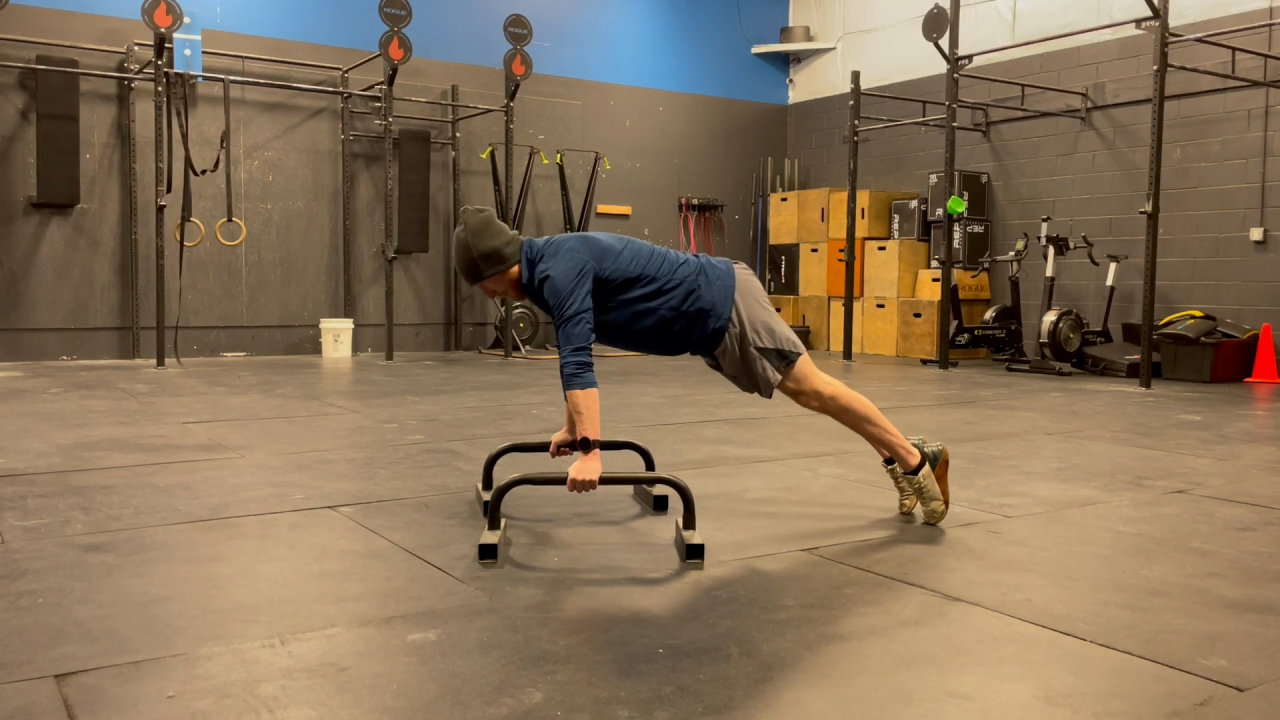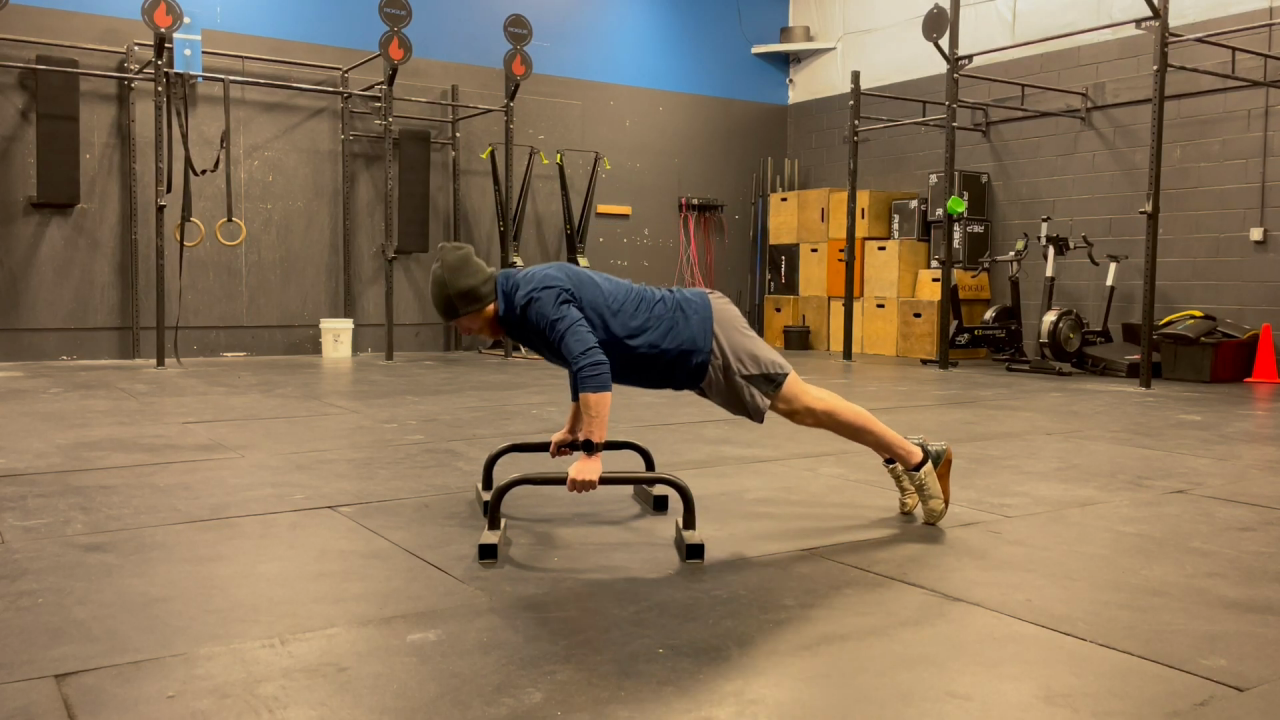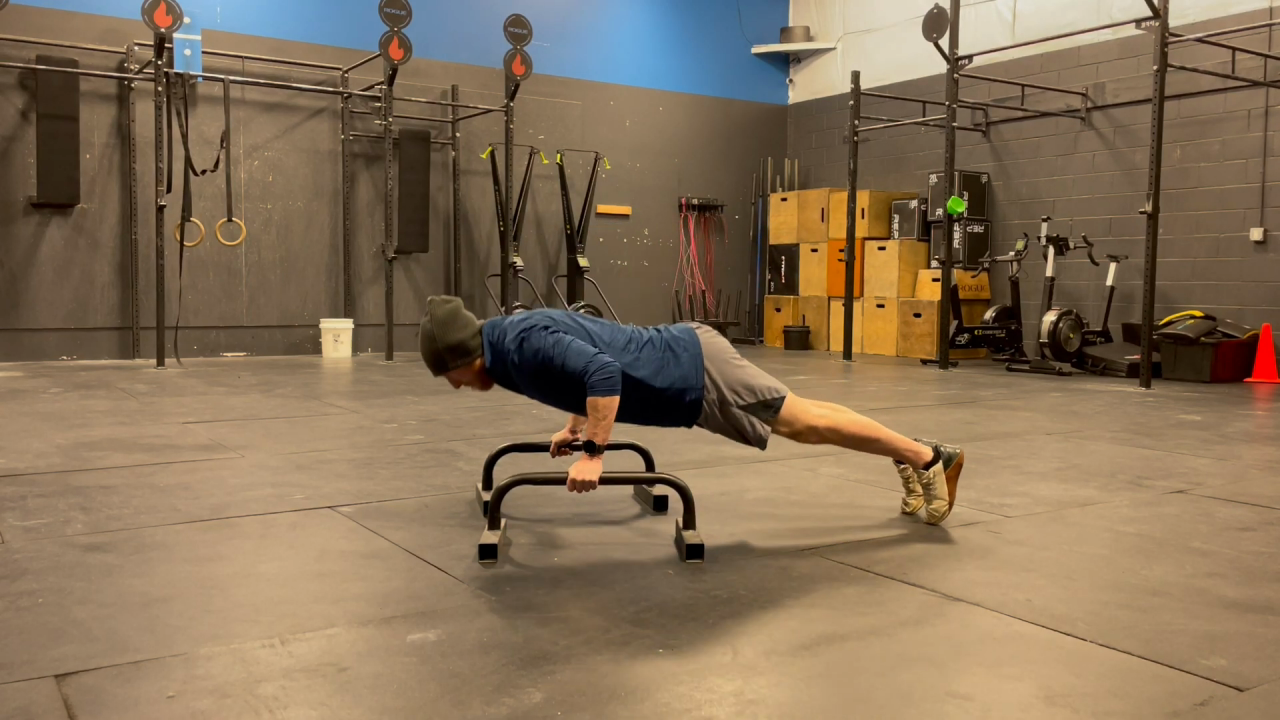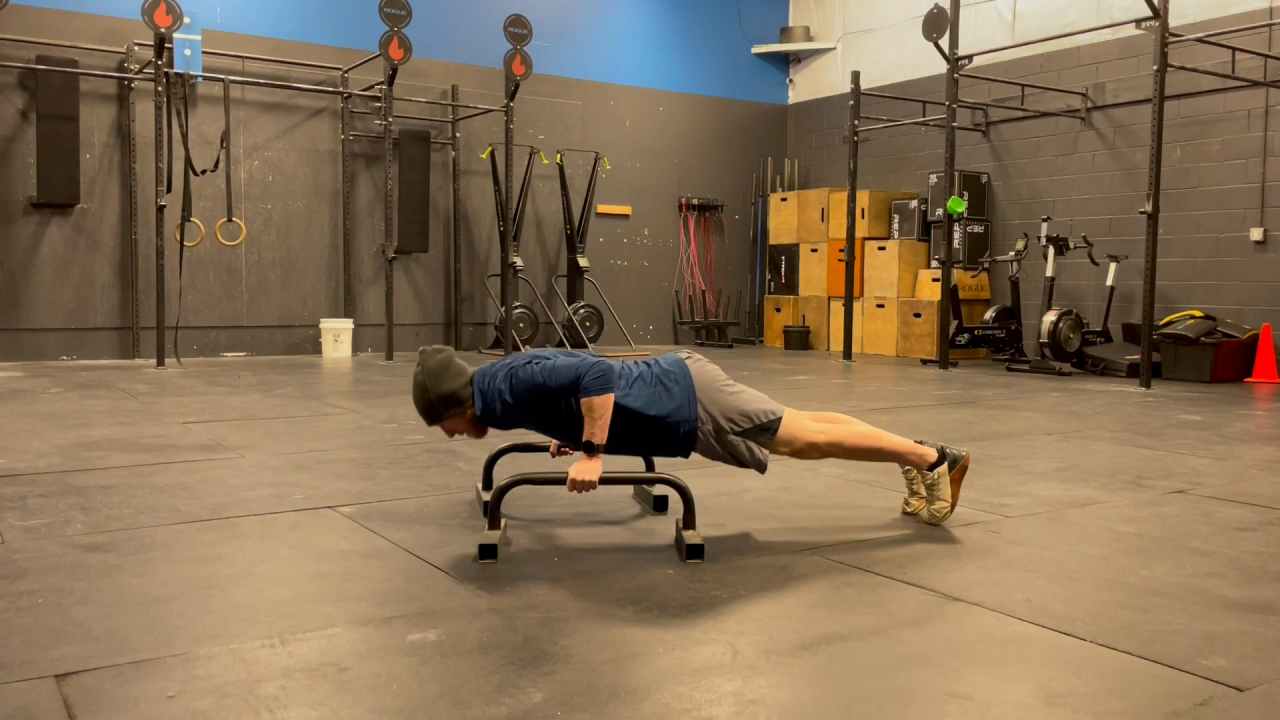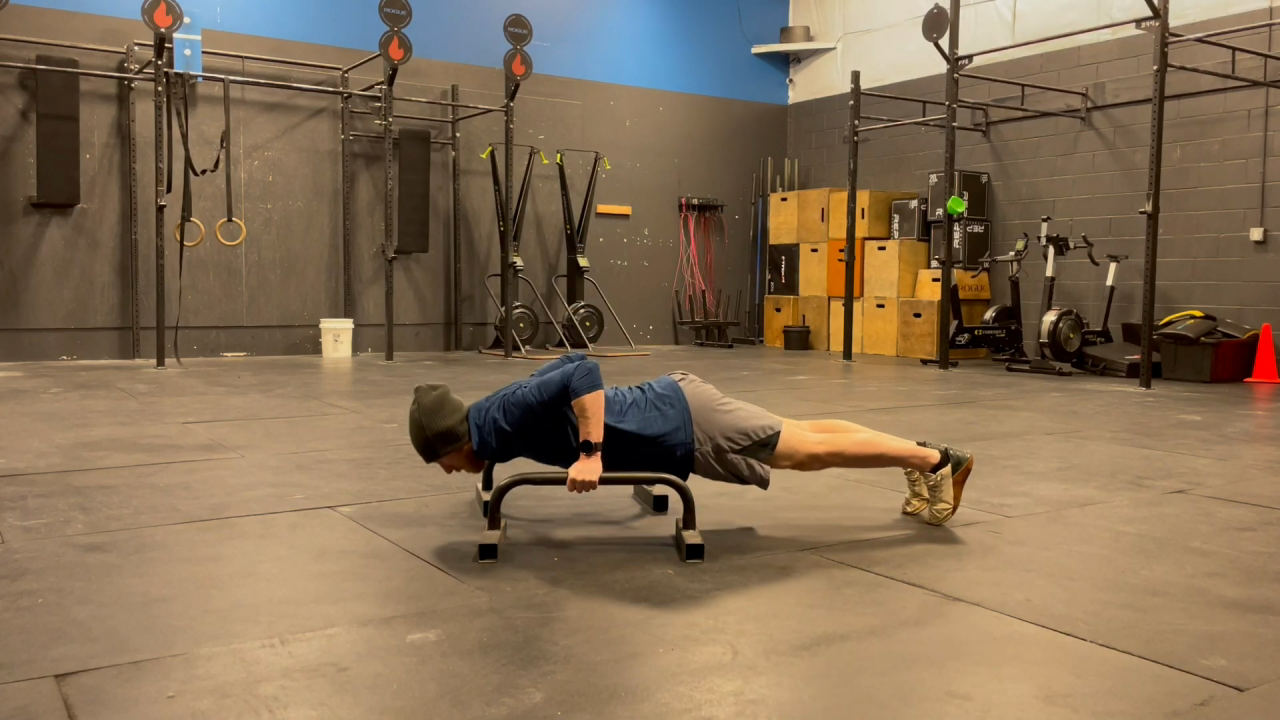
dt=0.3s
person 1, frame 1
left shoulder: (558, 268)
right shoulder: (550, 267)
left elbow: (577, 361)
right elbow: (576, 355)
left wrist: (589, 452)
right wrist: (573, 427)
left hip: (721, 307)
right hip: (713, 315)
left knee: (812, 390)
right knee: (808, 391)
left ankle: (917, 460)
right ankle: (897, 457)
person 1, frame 2
left shoulder: (534, 300)
right shoulder: (527, 297)
left elbow: (594, 367)
right elbow: (589, 353)
left wrist: (591, 454)
right wrist: (574, 427)
left hip: (703, 337)
right hip: (693, 340)
left knee: (804, 405)
right knee: (800, 405)
left ankle: (919, 457)
right ankle: (899, 459)
person 1, frame 3
left shoulder: (522, 344)
right shoulder: (515, 338)
left elbow: (603, 373)
left wrist: (593, 455)
right wrist: (575, 428)
left hip: (696, 374)
right hip: (685, 363)
left knee: (808, 424)
right knee: (803, 419)
left ankle: (927, 457)
right ankle: (909, 457)
person 1, frame 4
left shoulder: (509, 391)
right shoulder: (505, 382)
left elbow: (597, 374)
right elbow: (577, 369)
left wrist: (592, 454)
right wrist: (571, 429)
left hip: (688, 402)
right hip: (677, 383)
left knee: (809, 439)
right knee: (801, 428)
left ankle: (932, 459)
right ankle: (915, 456)
person 1, frame 5
left shoulder: (503, 421)
right shoulder: (503, 415)
left elbow: (583, 371)
right elbow: (570, 371)
left wrist: (590, 454)
right wrist: (567, 435)
left hip: (686, 425)
right hip: (672, 404)
left knee: (810, 451)
right knee: (802, 439)
left ankle: (935, 461)
right ankle: (918, 454)
